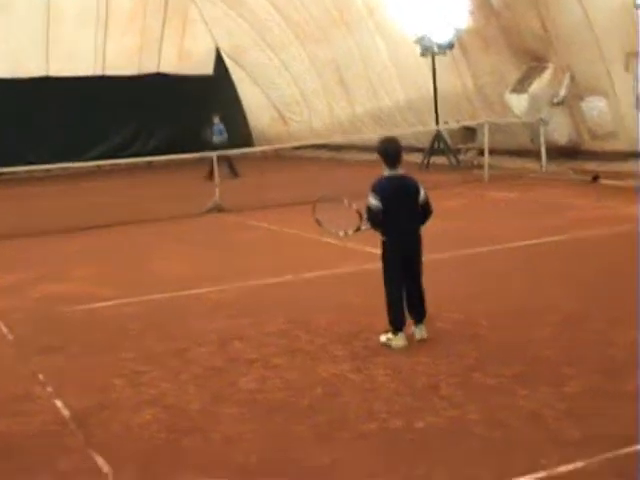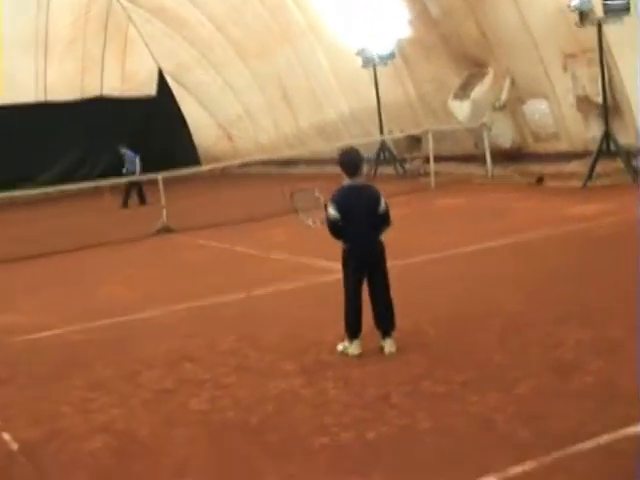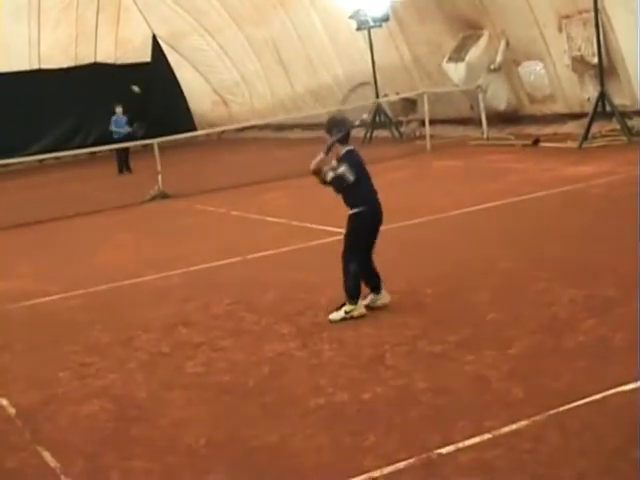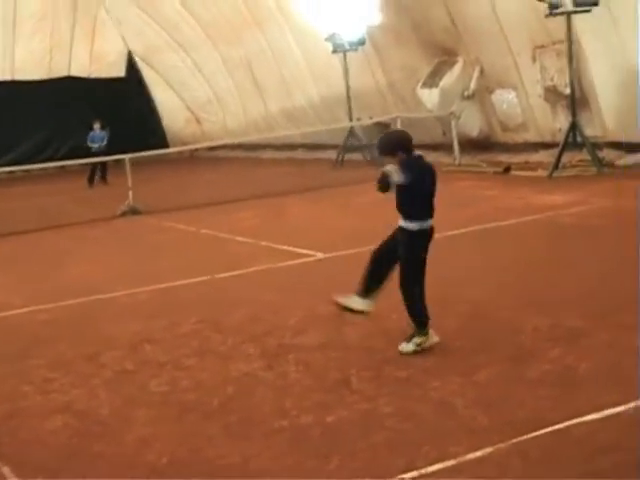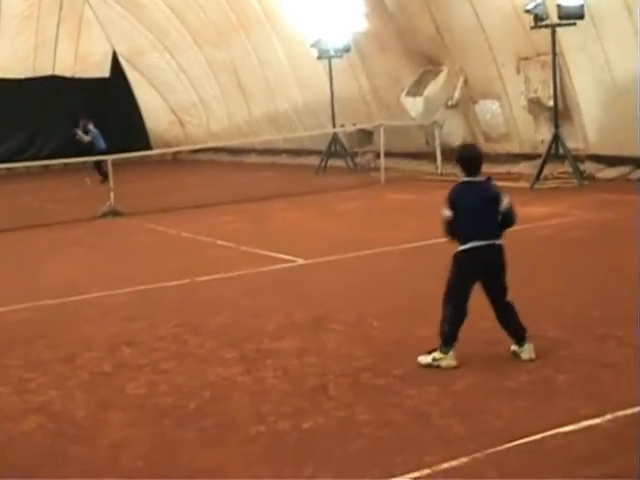
dt=1s
person 1, frame 1
left shoulder: (379, 187)
right shoulder: (413, 183)
left elbow: (374, 219)
right elbow: (426, 211)
left wrist: (385, 229)
left hip: (393, 243)
right hip: (413, 240)
left knee: (394, 287)
right knee: (414, 283)
left ankle: (398, 333)
right ankle: (419, 325)
person 1, frame 2
left shoulder: (338, 197)
right shoulder: (374, 193)
left elbow: (334, 229)
right elbow: (386, 221)
left hip: (353, 251)
right hip: (374, 248)
left knee: (352, 295)
right knee: (381, 293)
left ankle: (353, 341)
right ankle: (388, 339)
person 1, frame 3
left shoulder: (348, 159)
right shoulder: (348, 156)
left elbow: (339, 186)
right elbow: (327, 179)
left wrist: (325, 169)
right wrist: (319, 169)
left hip: (363, 213)
right hip: (369, 210)
left knee: (351, 257)
right knee: (361, 255)
left ankle: (353, 304)
right ankle: (378, 293)
person 1, frame 4
left shoulder: (412, 166)
right shoulder: (425, 167)
left elbow: (384, 185)
right elbow: (383, 186)
left wrist: (388, 172)
right wrist: (388, 172)
left hip: (416, 232)
right hip: (408, 228)
left knee: (411, 282)
right knee: (380, 258)
left ankle: (423, 335)
right ankle: (363, 298)
person 1, frame 5
left shoulder: (455, 194)
right shoulder: (493, 191)
left elbow: (449, 228)
right elbow: (508, 219)
left hip: (467, 254)
right hip: (494, 251)
left knee: (454, 302)
right knee: (500, 300)
left ankle: (445, 352)
right ankle: (523, 344)
